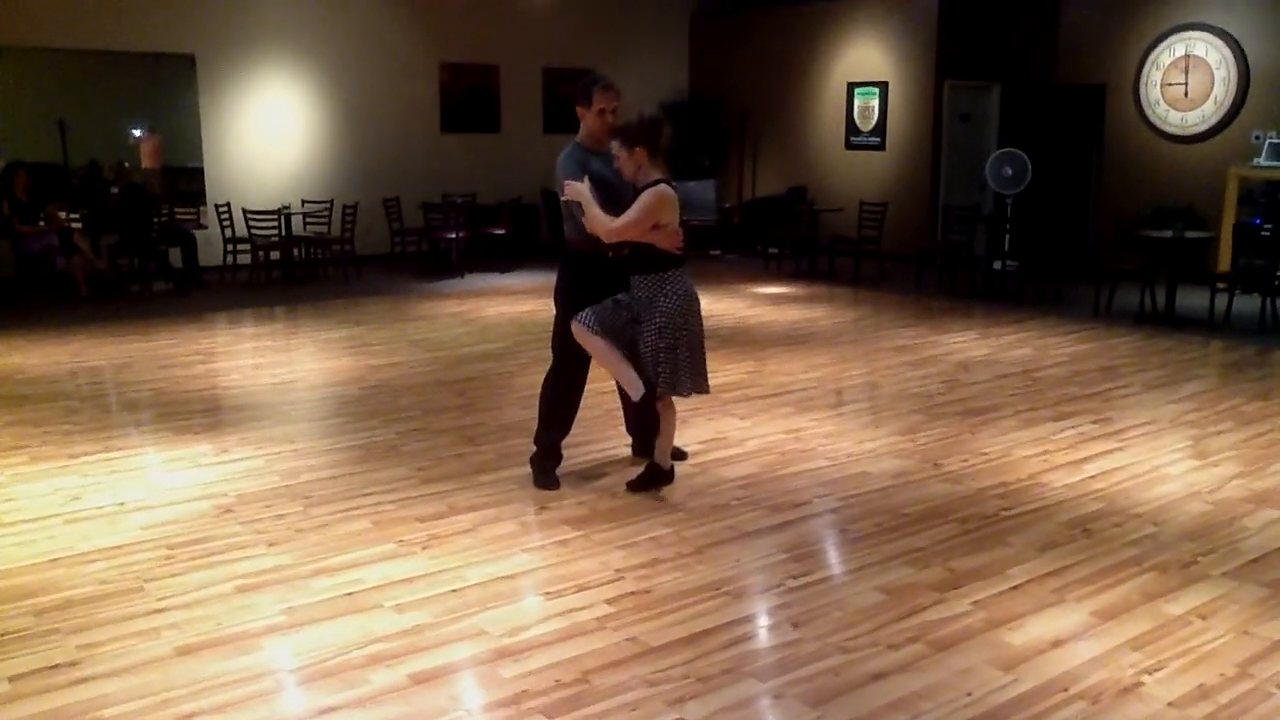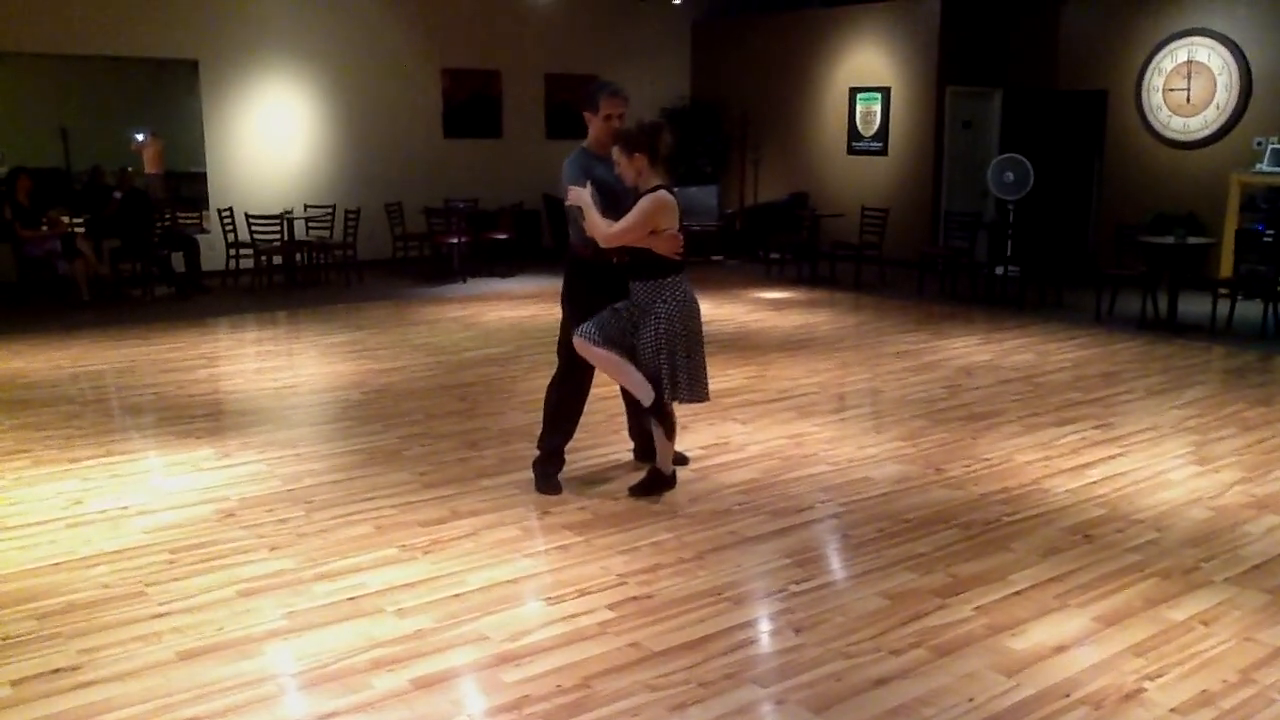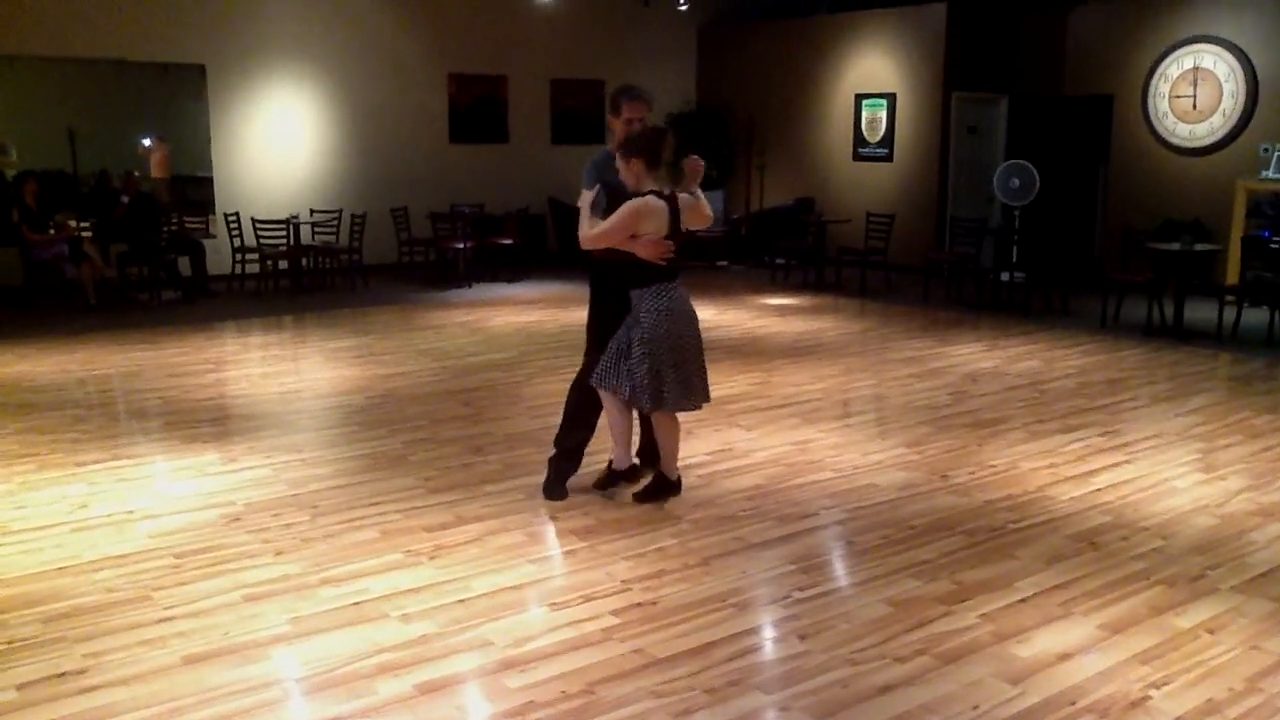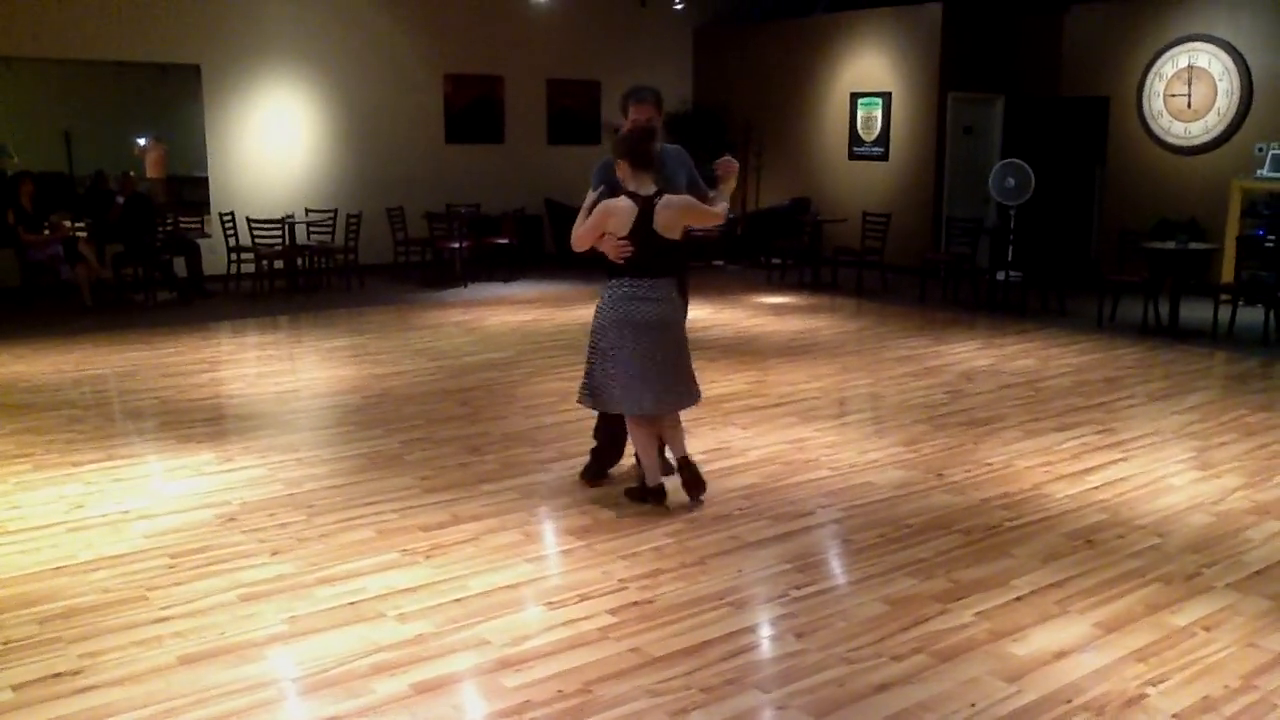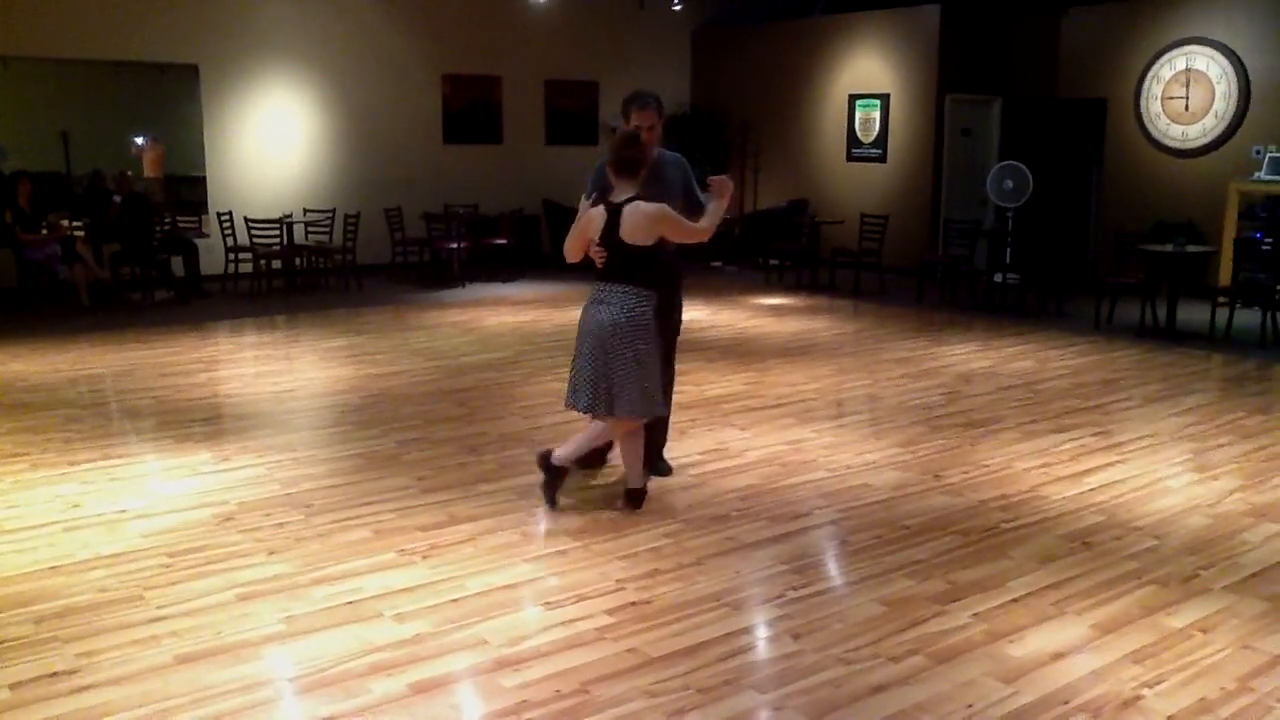
dt=0.5s
person 1, frame 1
left shoulder: (618, 154)
right shoulder: (572, 162)
left elbow: (630, 209)
right wrist: (653, 237)
left hip: (619, 269)
right hip: (583, 272)
right knee: (569, 366)
left ankle: (646, 438)
right ankle: (545, 456)
person 1, frame 2
right shoulder: (578, 166)
right wrist: (652, 242)
left hip: (626, 274)
right hip: (589, 277)
right knee: (575, 371)
left ankle: (648, 443)
right ankle: (548, 460)
person 1, frame 3
right shoulder: (600, 168)
right wrist: (635, 245)
right hip: (613, 278)
right knee: (596, 371)
left ankle: (648, 454)
right ankle: (562, 465)
person 1, frame 4
left shoulder: (677, 158)
right shoulder: (611, 168)
left elbow: (705, 208)
right elbow: (588, 225)
left wrist: (727, 183)
right wrist: (604, 244)
left hip: (671, 273)
left ankle: (652, 450)
right ankle: (604, 455)
person 1, frame 5
left shoulder: (676, 167)
right shoulder: (605, 172)
left elbow: (698, 219)
right wrist: (593, 250)
left hip: (663, 276)
left knee: (659, 366)
left ankle: (653, 451)
right ankle: (600, 444)
person 2, frame 1
left shoulder: (659, 194)
right shoulder: (649, 192)
left elbow: (610, 232)
left wrist: (584, 196)
left hip: (665, 297)
right hip: (645, 294)
left knee: (659, 390)
right knee: (583, 326)
left ankle: (662, 466)
right ankle: (640, 391)
person 2, frame 2
left shoulder: (657, 200)
right shoulder: (655, 197)
left elbow: (607, 237)
left wrist: (585, 201)
left hip: (665, 302)
right hip: (645, 300)
left knee: (659, 394)
right knee: (585, 339)
left ankle: (664, 471)
right ankle: (654, 418)
person 2, frame 3
left shoulder: (639, 207)
right shoulder: (681, 203)
left elbow: (589, 240)
right elbow: (705, 217)
left wrist: (586, 204)
right wrist: (695, 187)
left hip: (656, 309)
right hip: (666, 304)
left knee: (657, 402)
right knee: (611, 383)
left ankle: (669, 478)
right ankle: (621, 461)
person 2, frame 4
left shoulder: (611, 208)
right shoulder: (677, 206)
left elbow: (578, 243)
right elbow: (718, 216)
left wrist: (588, 204)
right wrist: (726, 189)
left hip: (620, 306)
right hip: (664, 305)
left knee: (630, 399)
right knee: (660, 394)
left ankle: (653, 482)
right ankle: (683, 461)
person 2, frame 5
left shoulder: (594, 216)
right shoulder: (653, 213)
left elbow: (571, 255)
right elbow: (701, 233)
right wrist: (721, 200)
left hip: (599, 309)
right hip: (632, 314)
left knee: (629, 406)
right knee: (631, 408)
left ankle: (635, 484)
right ankle: (559, 458)
